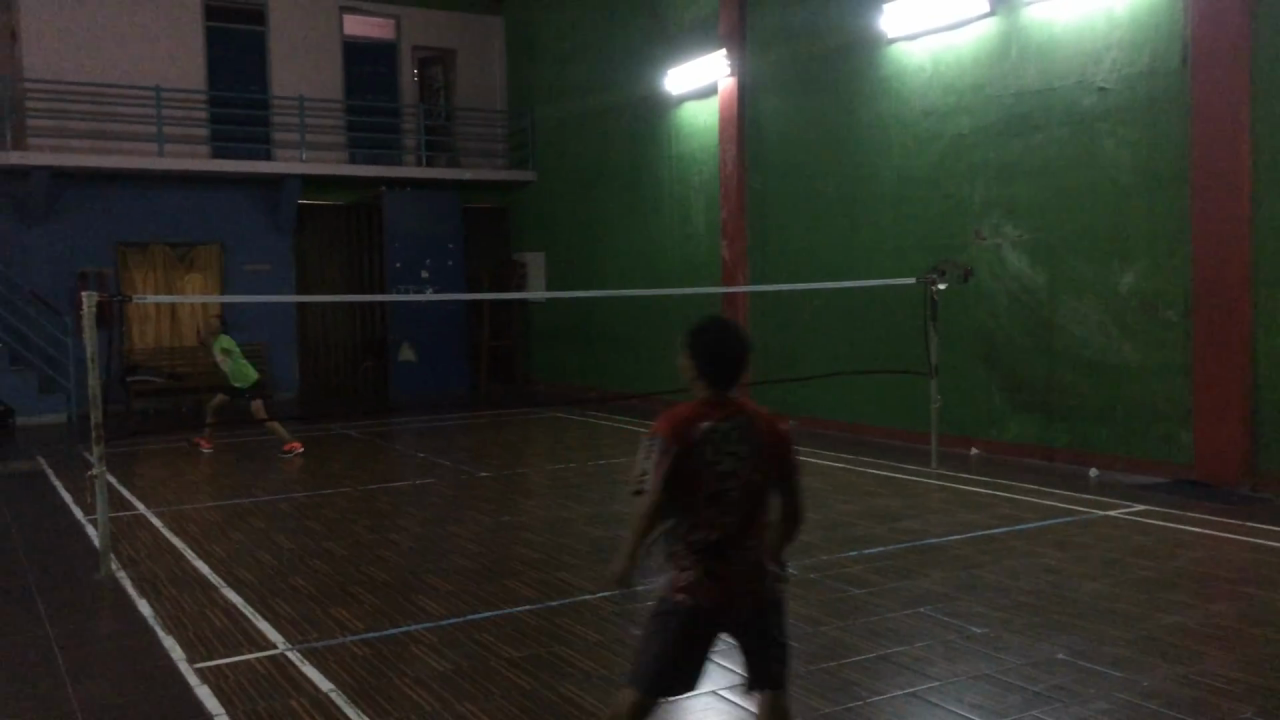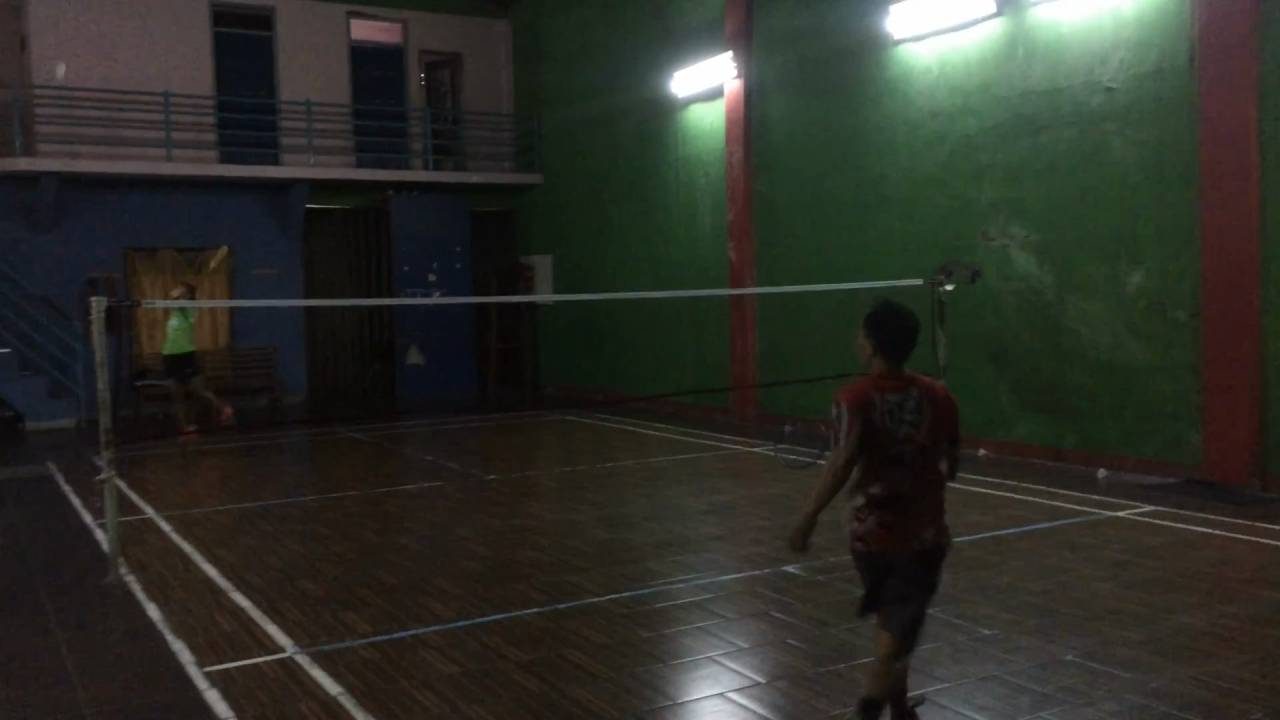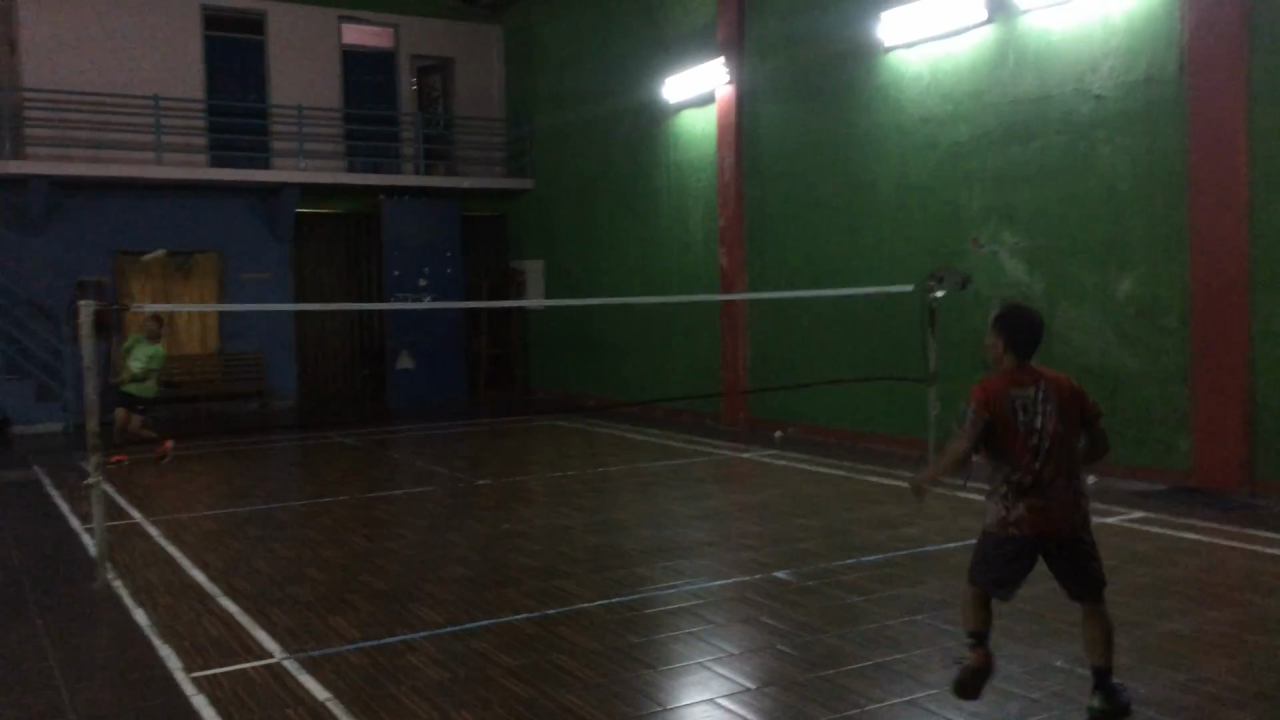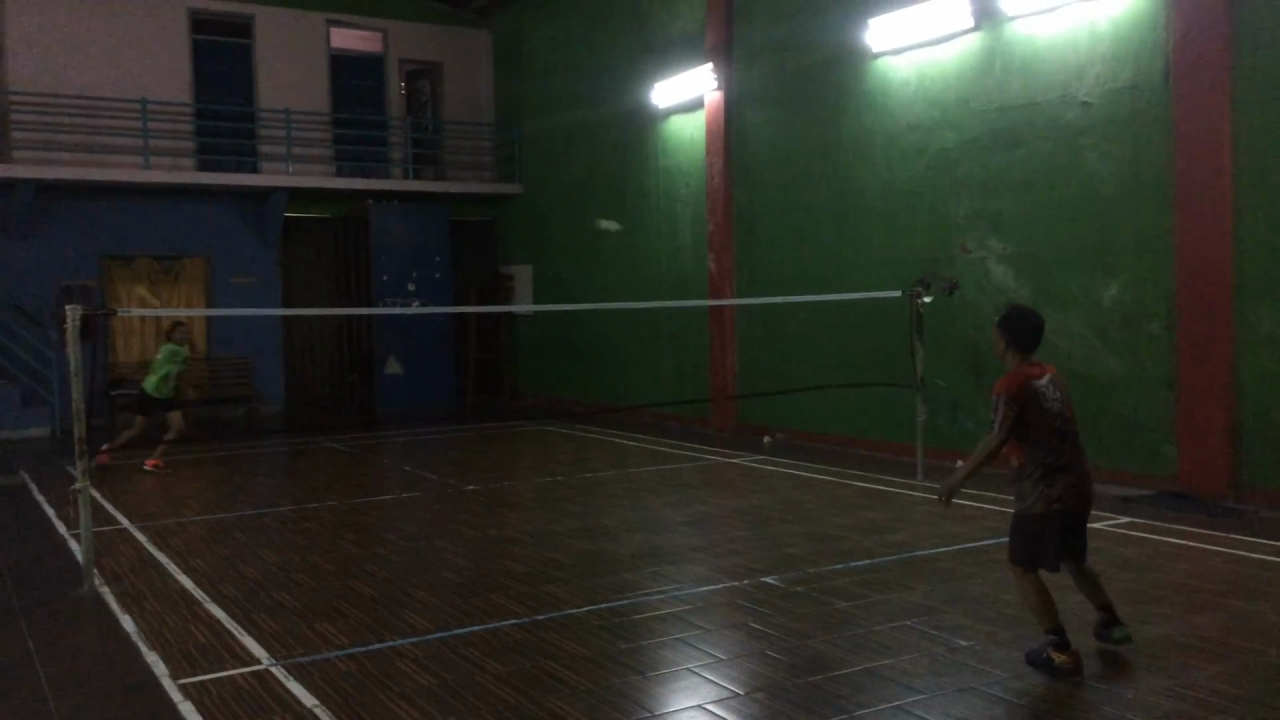
dt=0.4s
person 1, frame 1
left shoulder: (673, 426)
right shoulder: (769, 430)
left elbow: (654, 504)
right elbow: (793, 512)
left wrist: (627, 556)
left hip: (691, 585)
right hip: (756, 583)
person 1, frame 2
left shoulder: (855, 398)
right shoulder: (938, 398)
left elbow: (843, 462)
right elbow: (951, 468)
left wrist: (808, 517)
left hip: (870, 532)
right hip: (921, 535)
left knee: (889, 623)
right knee: (896, 637)
person 1, frame 3
left shoulder: (988, 393)
right shoulder: (1066, 387)
left elbow: (962, 451)
right elbow: (1100, 445)
left wrist: (928, 476)
left hip: (1013, 517)
right hip: (1067, 516)
left knee: (978, 588)
right knee: (1091, 603)
left ankle: (978, 656)
person 1, frame 4
left shoulder: (1011, 386)
right shoulder: (1050, 377)
left elbow: (998, 440)
left wrist: (959, 477)
left hip: (1041, 496)
right hip: (1078, 487)
left knee: (1024, 568)
right knee: (1074, 560)
left ankle: (1061, 650)
right ankle: (1111, 622)
